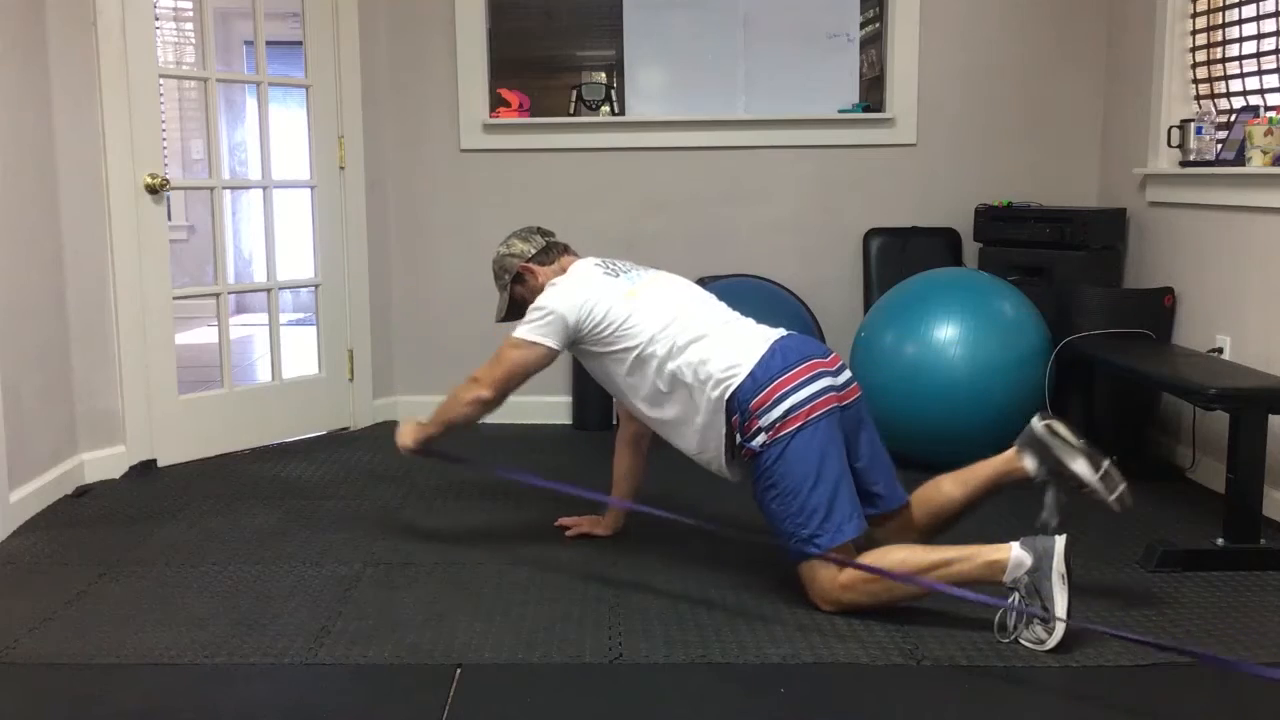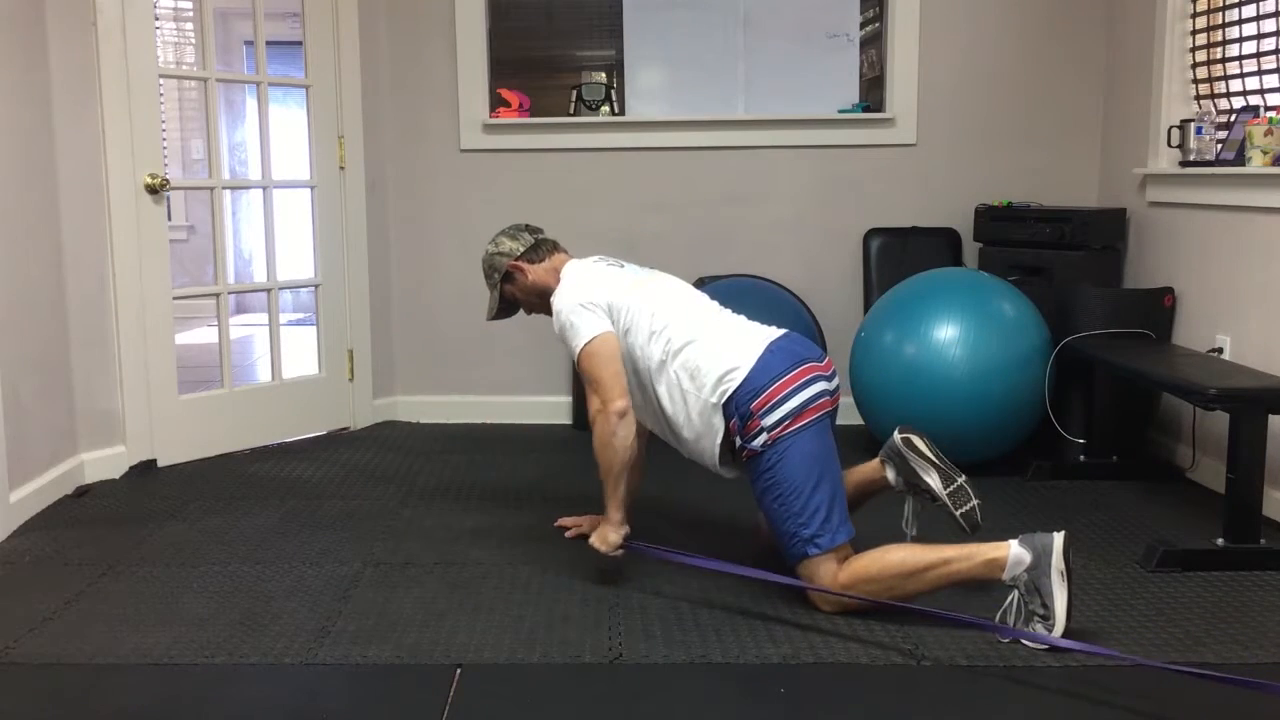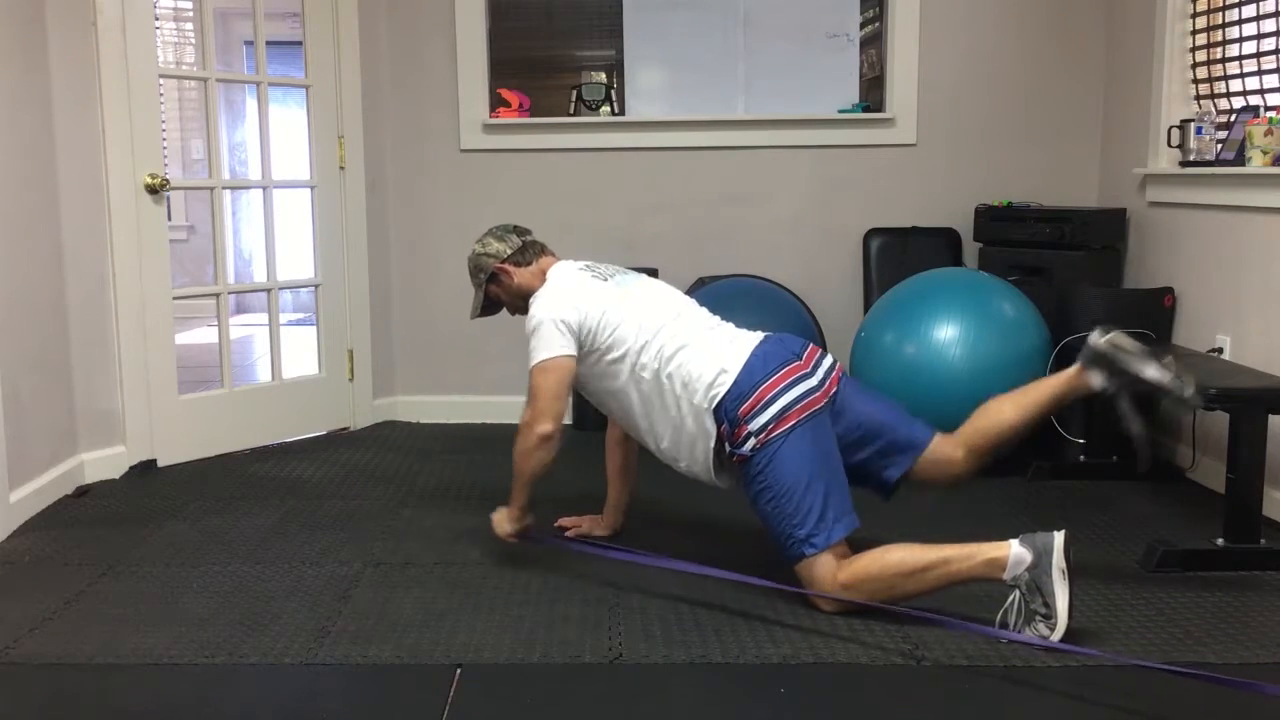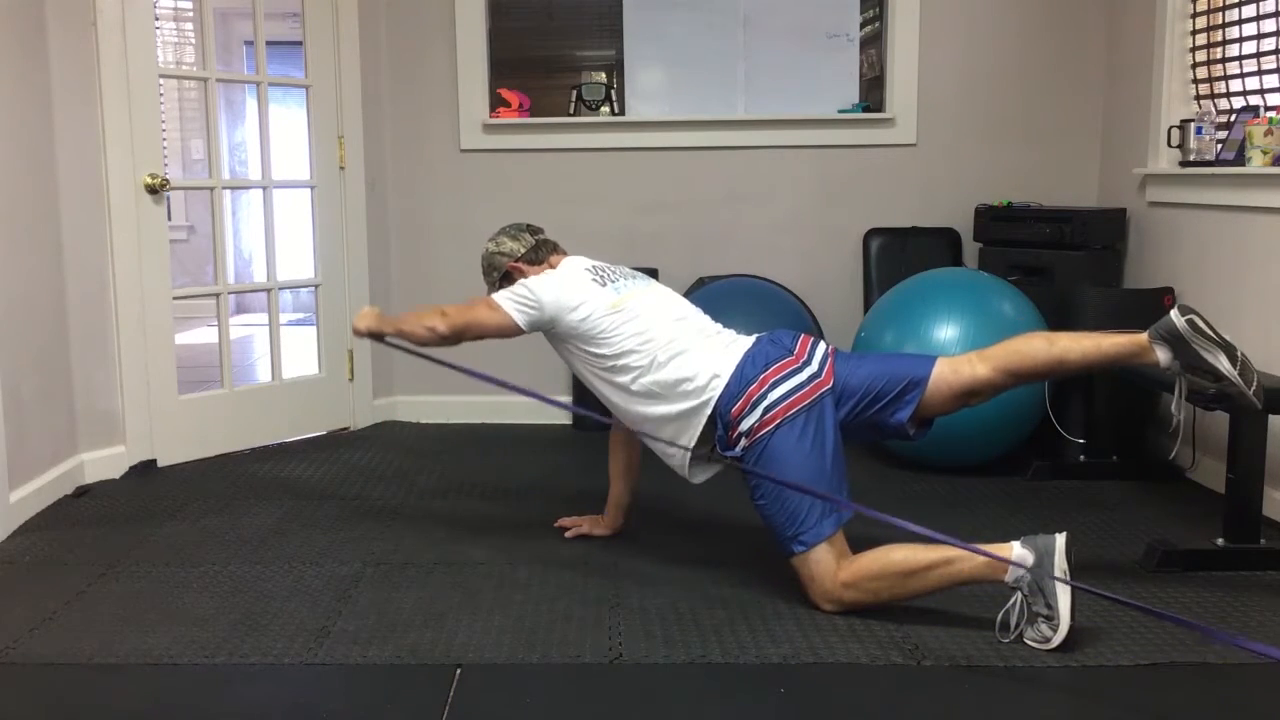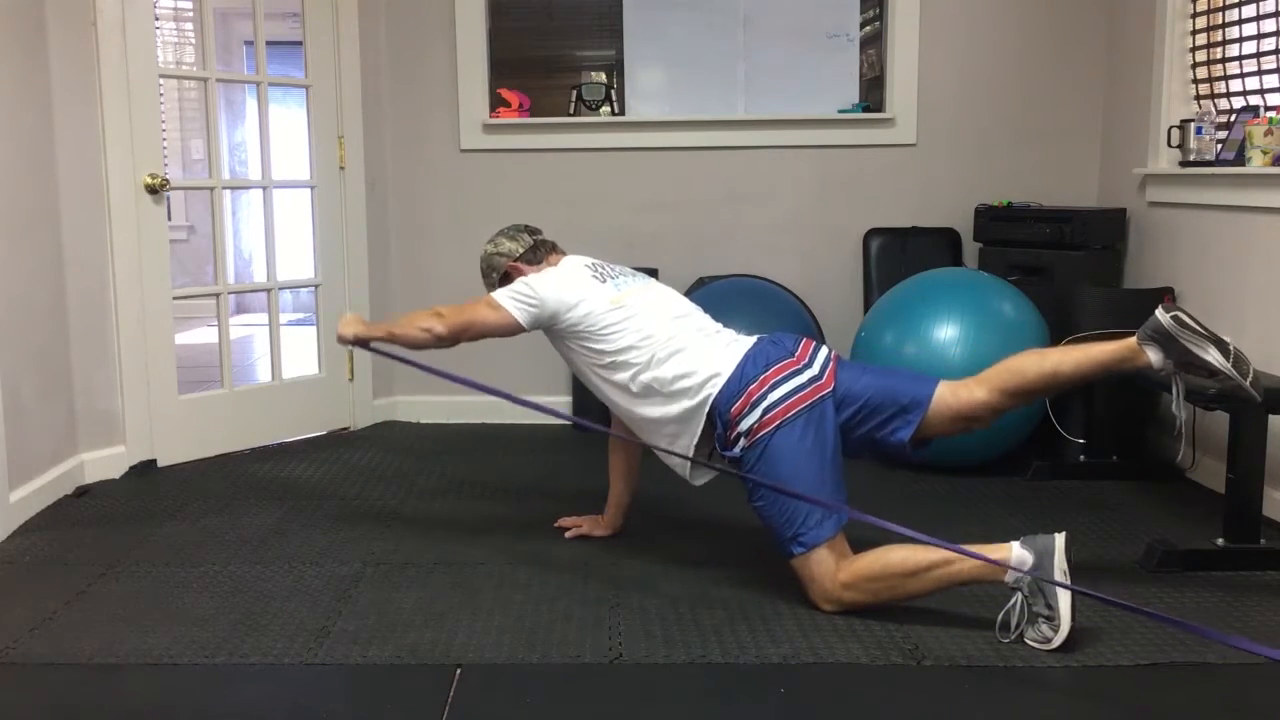
dt=1s
person 1, frame 1
left shoulder: (563, 299)
right shoulder: (616, 283)
left elbow: (484, 391)
right elbow: (635, 419)
left wrist: (420, 432)
right wrist: (609, 517)
left hip: (778, 406)
right hip: (813, 372)
left knee: (837, 583)
right knee: (896, 528)
left ankle: (1016, 561)
right ankle: (1027, 457)
person 1, frame 2
left shoulder: (572, 298)
right shoulder: (607, 278)
left elbow: (614, 412)
right elbow: (637, 411)
left wrist: (615, 519)
right wrist: (605, 516)
left hip: (767, 404)
right hip: (795, 369)
left knee: (831, 584)
right knee: (784, 527)
left ankle: (1018, 556)
right ankle: (890, 467)
person 1, frame 3
left shoulder: (553, 308)
right shoulder: (601, 280)
left elbow: (542, 430)
right elbow: (627, 411)
left wrist: (515, 511)
right wrist: (609, 517)
left hip: (764, 412)
right hip: (794, 370)
left knee: (833, 582)
right knee: (953, 462)
left ankle: (1010, 556)
right ankle: (1090, 372)
person 1, frame 4
left shoulder: (551, 292)
right shoulder: (606, 277)
left elbow: (444, 326)
right elbow: (628, 410)
left wrist: (376, 321)
right wrist: (608, 517)
left hip: (760, 410)
right hip: (793, 361)
left knee: (835, 583)
right knee: (980, 373)
left ankle: (1017, 560)
right ankle: (1160, 342)
person 1, frame 5
left shoulder: (548, 291)
right shoulder: (607, 277)
left elbow: (442, 325)
right elbow: (630, 408)
left wrist: (365, 330)
right wrist: (611, 516)
left hip: (759, 411)
right hip: (793, 365)
left knee: (834, 582)
right knee: (977, 397)
left ankle: (1018, 559)
right ankle: (1149, 345)
